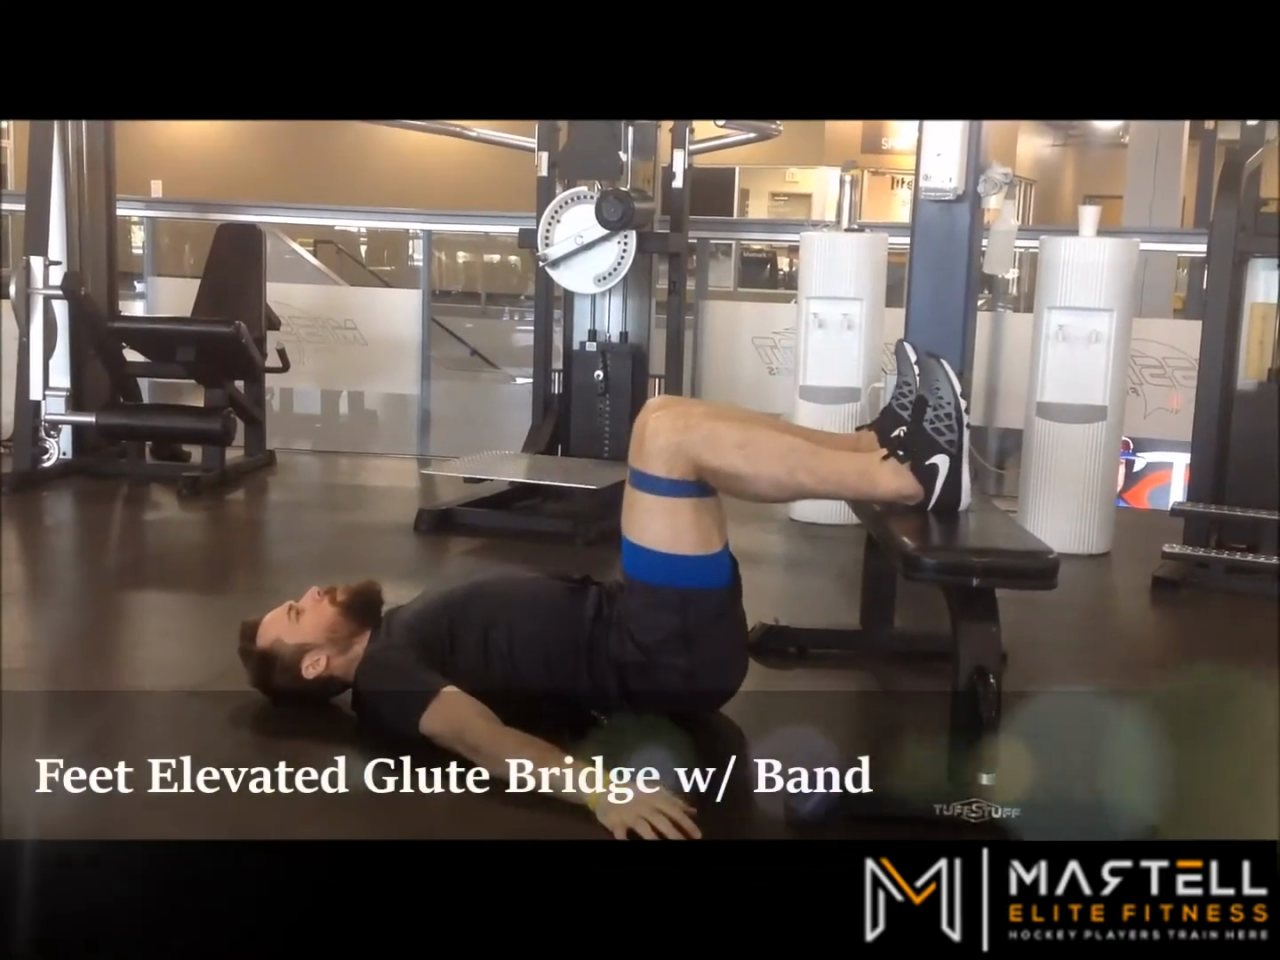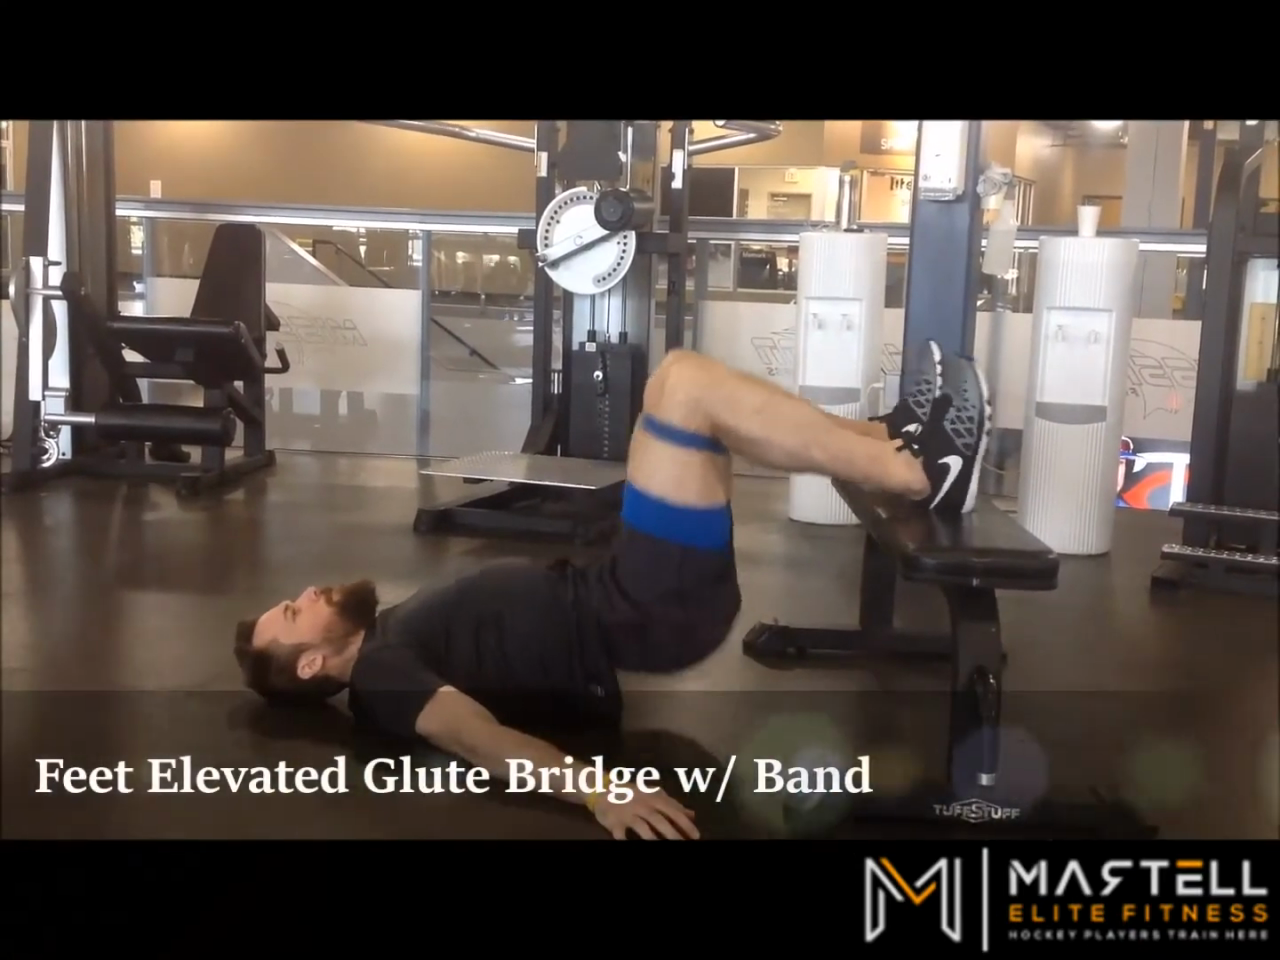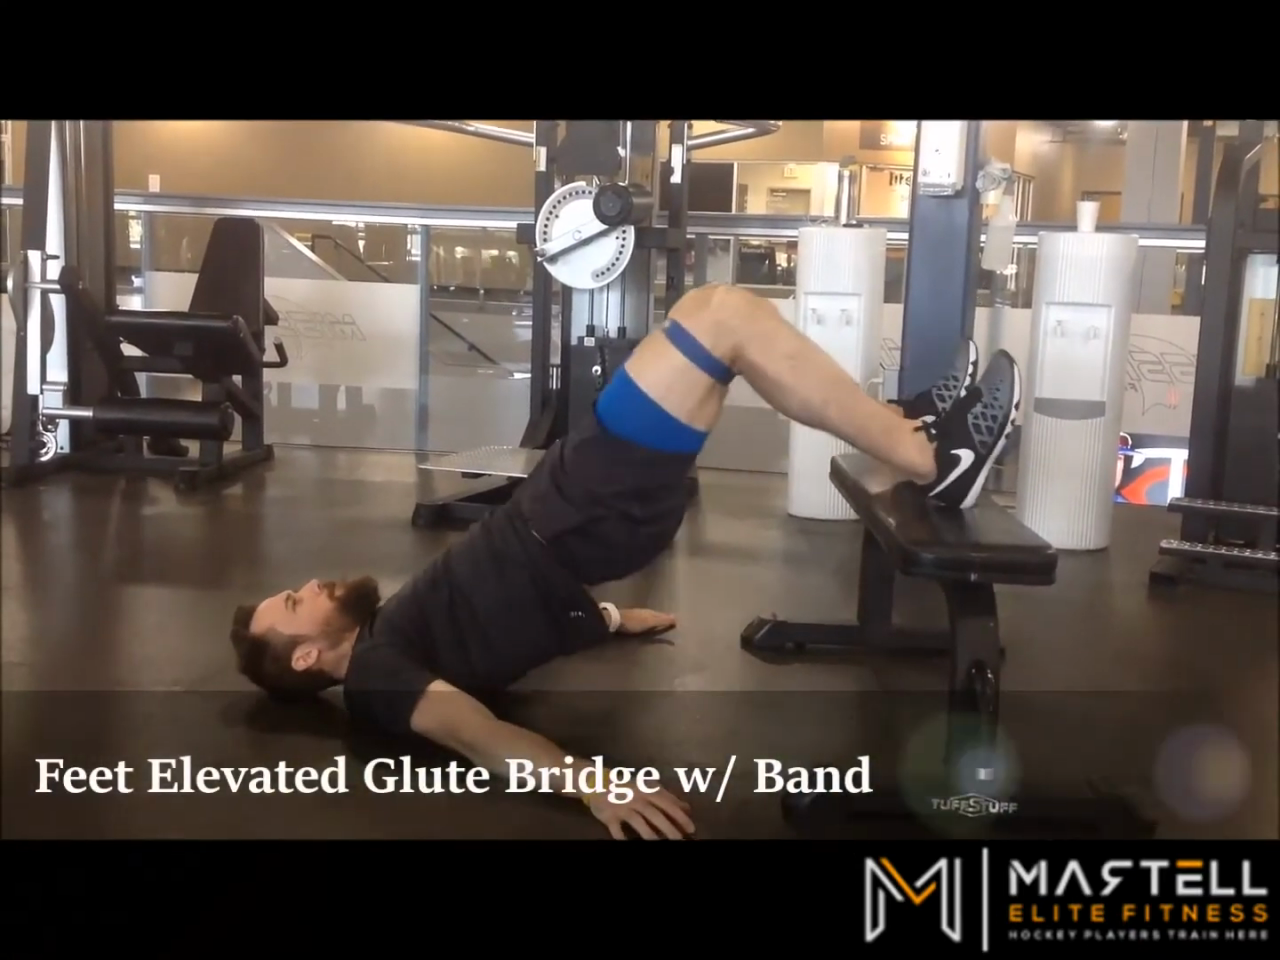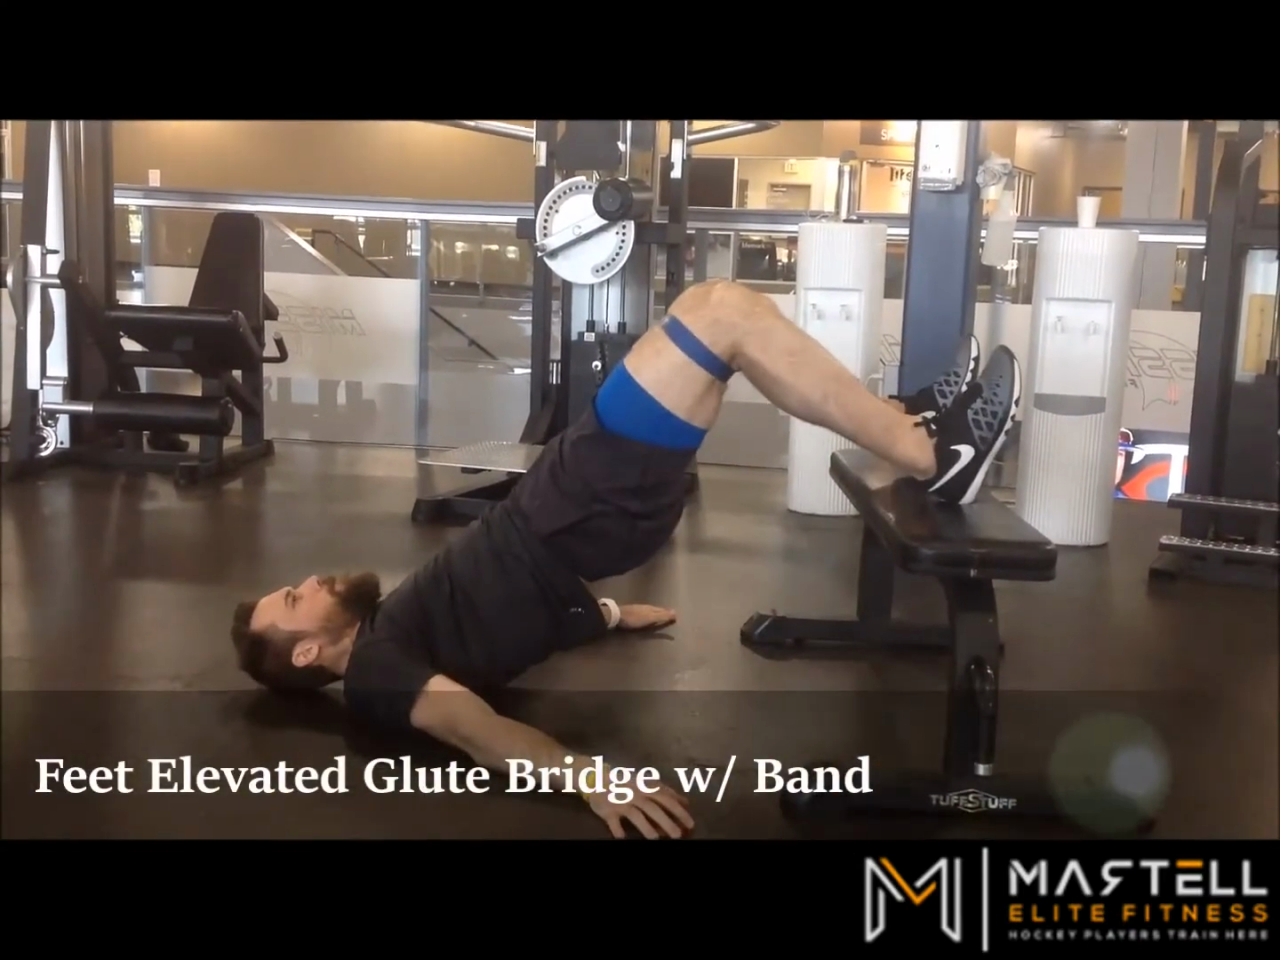
dt=0.5s
person 1, frame 1
left shoulder: (399, 633)
right shoulder: (386, 679)
right elbow: (478, 736)
right wrist: (594, 790)
left hip: (622, 621)
right hip: (659, 657)
left knee: (678, 426)
right knee: (667, 430)
left ankle: (884, 444)
right ankle: (917, 478)
person 1, frame 2
left shoulder: (392, 635)
right shoulder: (381, 677)
right elbow: (476, 737)
right wrist: (592, 787)
left hip: (606, 597)
right hip: (650, 614)
left knee: (688, 391)
right knee: (686, 385)
left ankle: (895, 441)
right ankle: (923, 473)
person 1, frame 3
left shoulder: (384, 636)
right shoulder: (374, 676)
right elbow: (471, 731)
right wrist: (589, 782)
left hip: (564, 519)
right hip: (590, 512)
left knee: (723, 316)
right knee: (723, 313)
left ankle: (910, 427)
right ankle: (932, 459)
person 1, frame 4
left shoulder: (385, 632)
right shoulder: (375, 671)
right elbow: (470, 726)
right wrist: (587, 776)
left hip: (567, 511)
left knee: (726, 315)
right knee: (722, 310)
left ankle: (908, 422)
right ankle: (929, 454)
